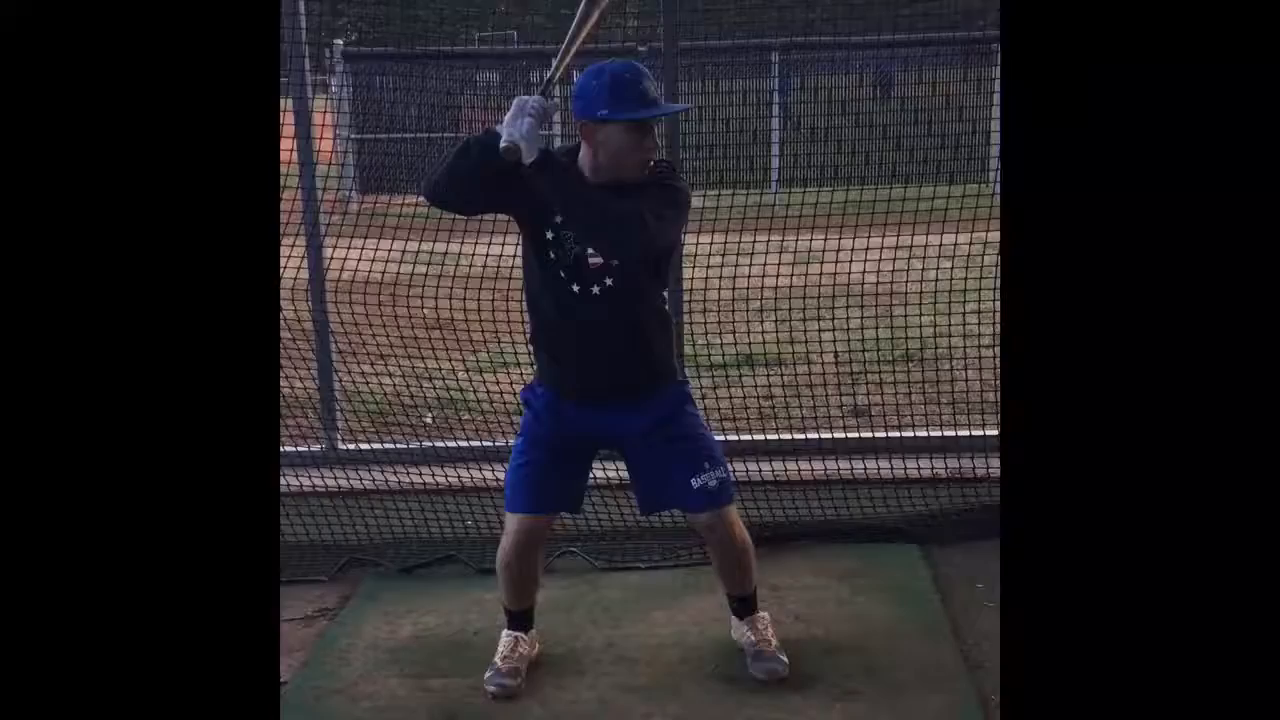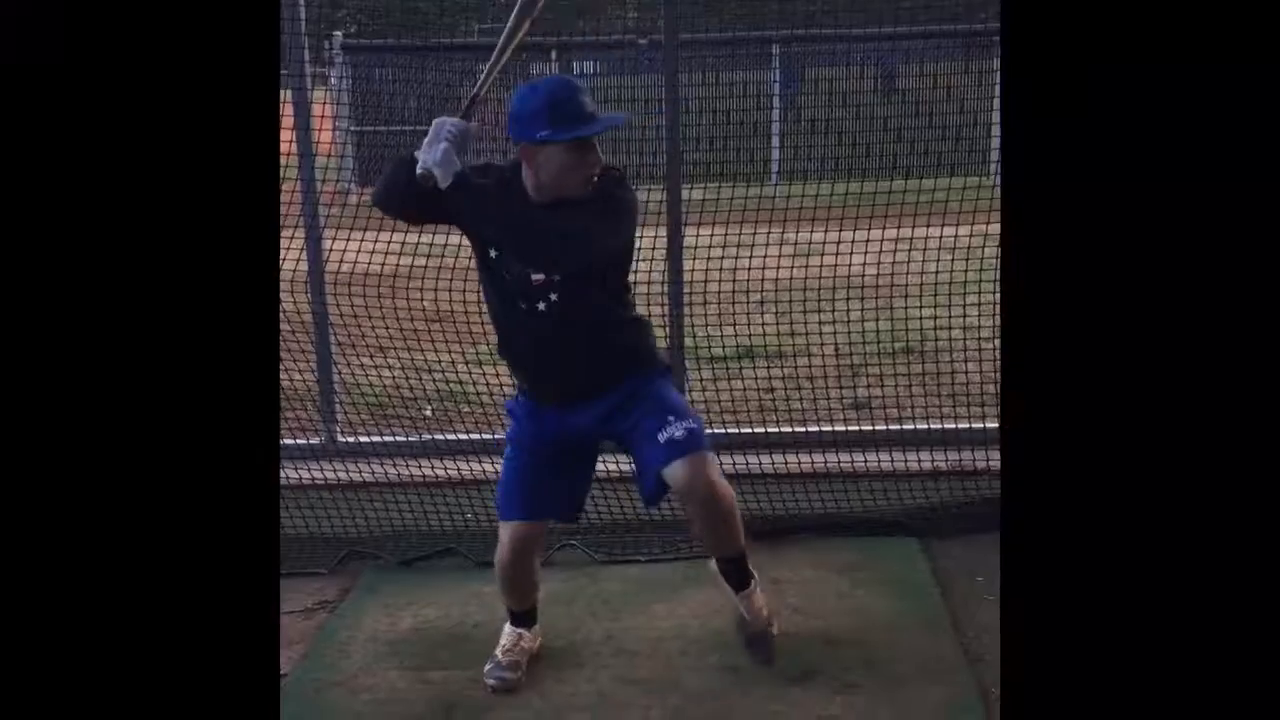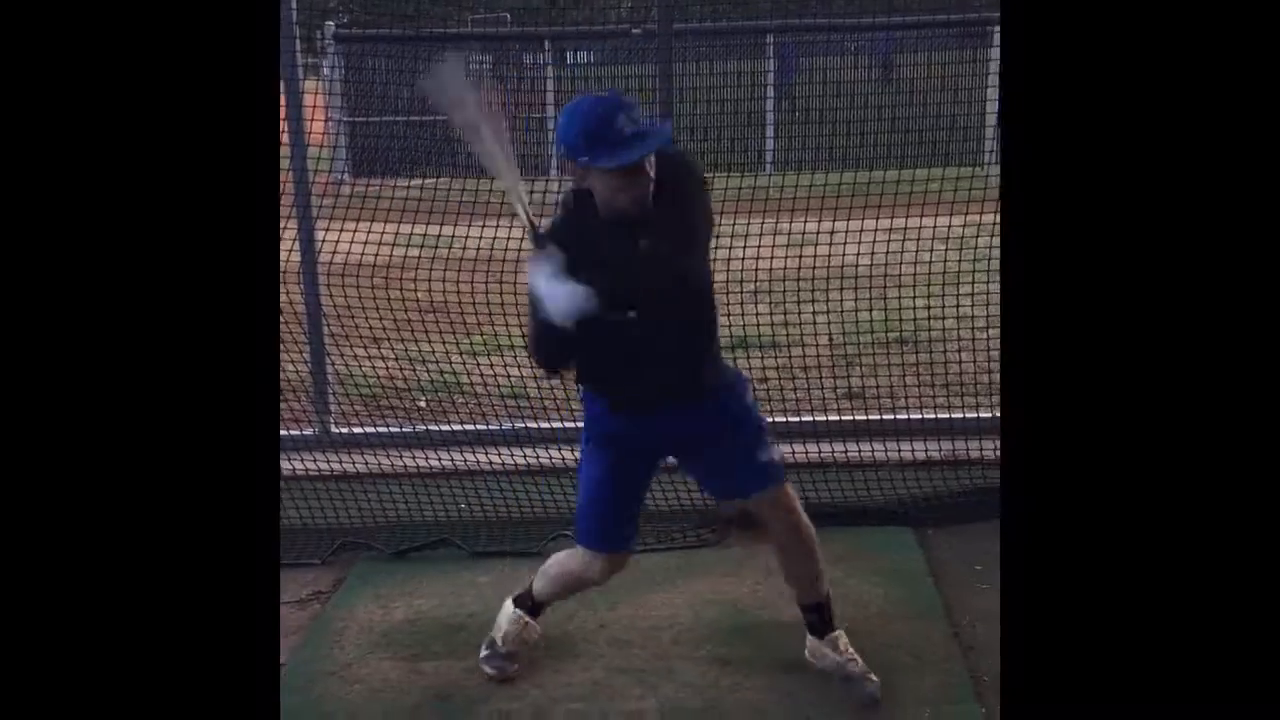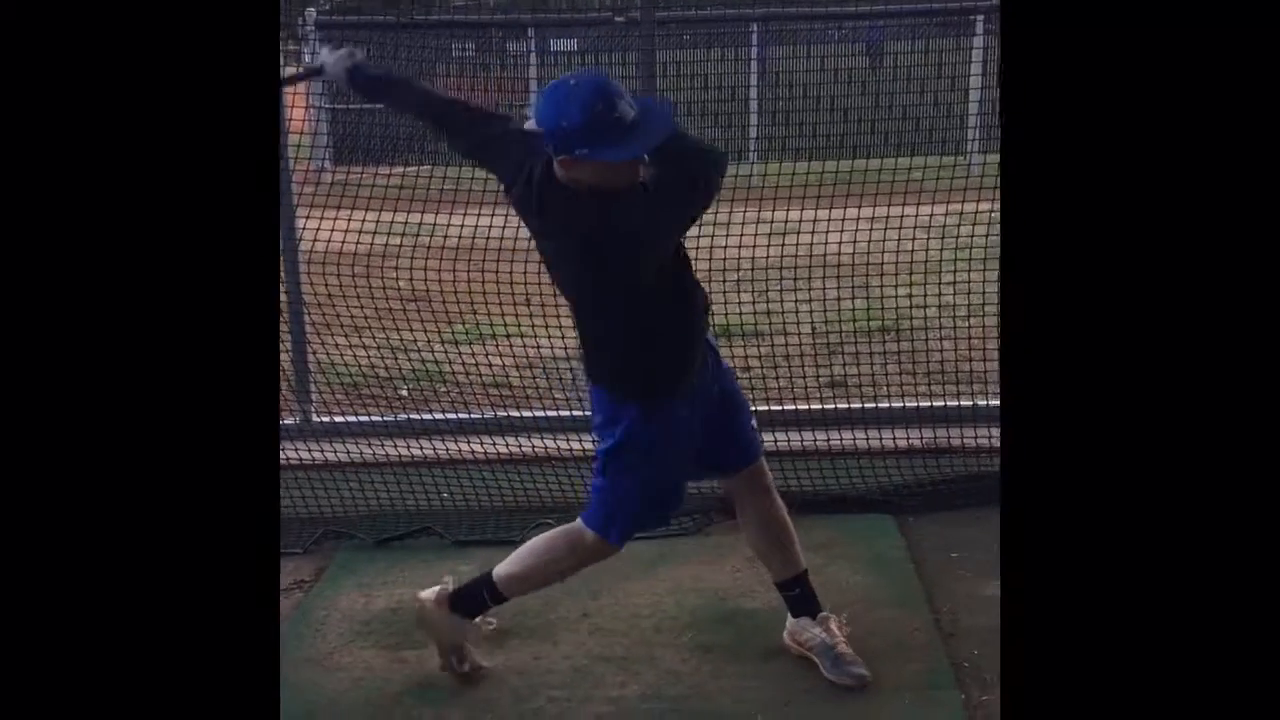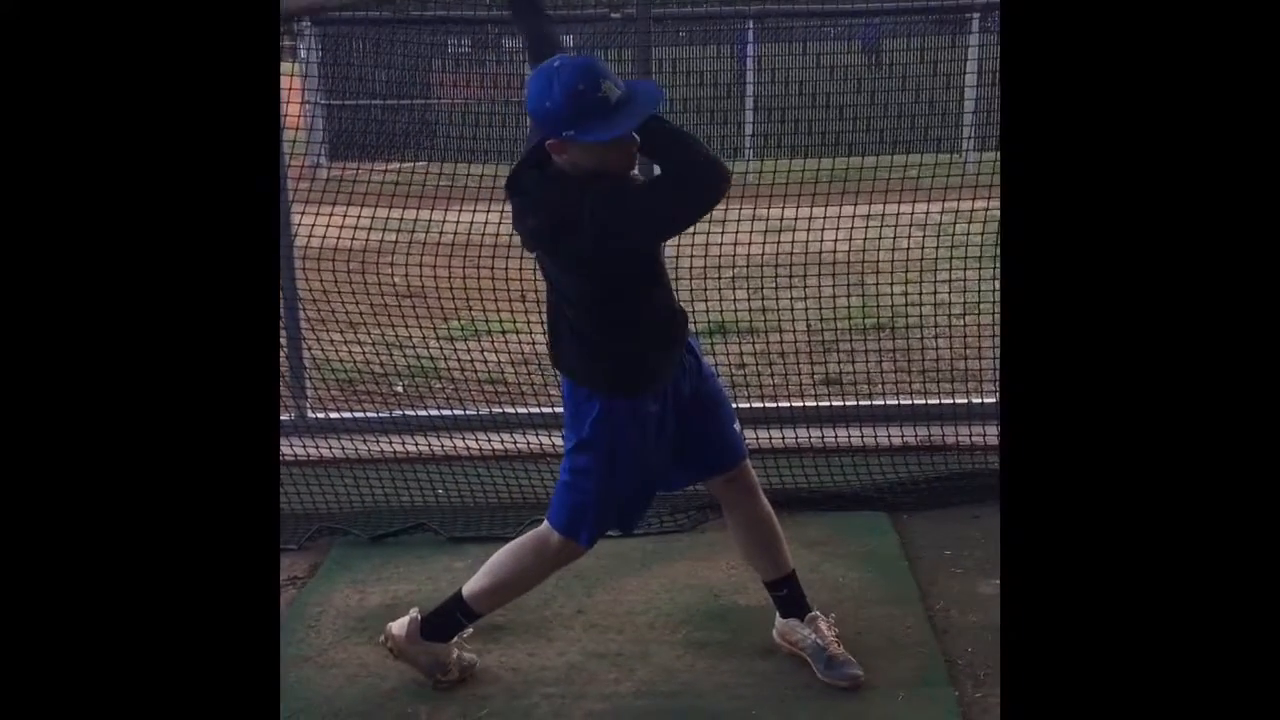
dt=0.4s
person 1, frame 1
left shoulder: (664, 188)
right shoulder: (534, 175)
left elbow: (633, 241)
right elbow: (441, 190)
left wrist: (540, 165)
right wrist: (499, 139)
left hip: (650, 393)
right hip: (561, 395)
left knee: (720, 521)
right knee: (522, 532)
left ankle: (748, 619)
right ankle: (519, 633)
person 1, frame 2
left shoulder: (610, 197)
right shoulder: (488, 187)
left elbow: (556, 249)
right elbow: (389, 199)
left wrist: (456, 188)
right wrist: (423, 163)
left hip: (630, 379)
right hip: (546, 399)
left knee: (698, 481)
right knee: (517, 538)
left ankle: (742, 585)
right ankle: (522, 629)
person 1, frame 3
left shoulder: (676, 179)
right shoulder: (565, 241)
left elbow: (665, 278)
right elbow: (552, 356)
left wrist: (589, 296)
right wrist: (561, 304)
left hip: (700, 383)
right hip: (622, 409)
left knee: (779, 509)
right knee: (598, 559)
left ankle: (823, 638)
right ankle: (523, 610)
person 1, frame 4
left shoulder: (528, 161)
right shoulder: (618, 226)
left elbow: (452, 116)
right elbow: (704, 162)
left wrist: (355, 74)
right wrist: (626, 159)
left hip: (690, 358)
right hip: (647, 392)
left knee: (752, 480)
right knee: (601, 534)
left ankle: (806, 620)
right ankle: (453, 606)
person 1, frame 5
left shoulder: (551, 163)
right shoulder: (594, 211)
left elbow: (547, 64)
right elbow: (705, 181)
right wrist: (642, 123)
left hip: (667, 356)
right hip: (616, 391)
left knee: (736, 480)
right knee: (571, 536)
left ankle: (795, 618)
right ankle: (424, 631)
